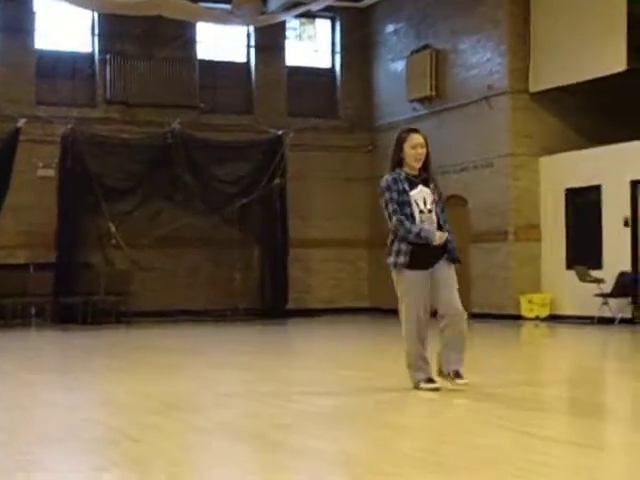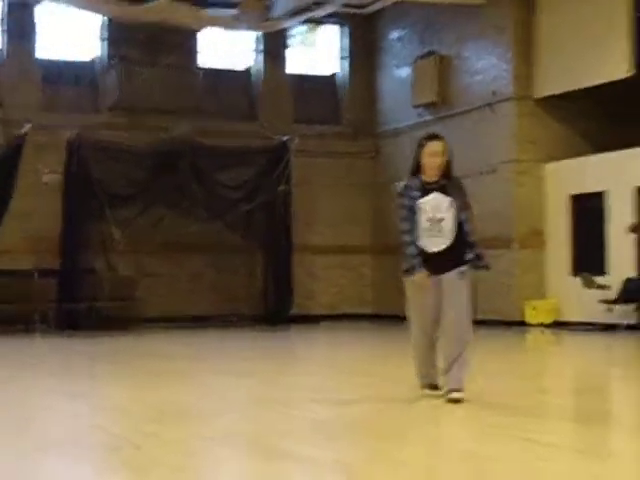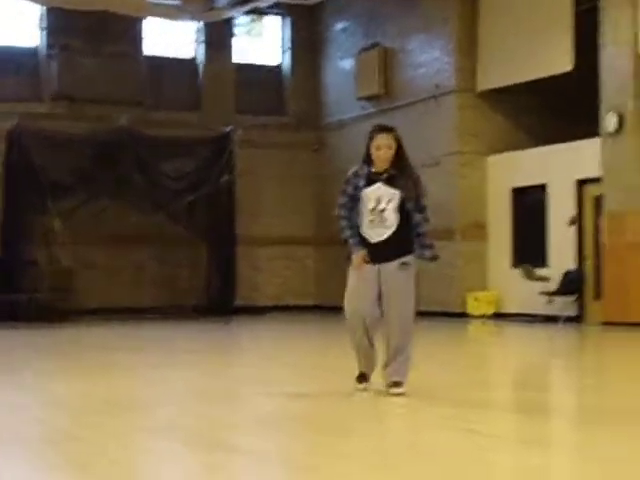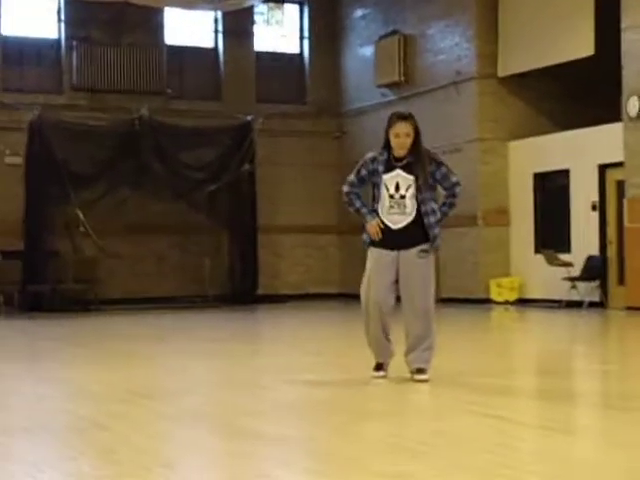
dt=0.3s
person 1, frame 1
left shoulder: (429, 181)
right shoulder: (391, 182)
left elbow: (441, 218)
right elbow: (397, 221)
left wrist: (452, 250)
right wrist: (428, 236)
left hip: (439, 258)
right hip: (409, 260)
left knee: (454, 312)
right knee: (415, 320)
left ankle: (450, 365)
right ankle: (420, 373)
person 1, frame 2
left shoulder: (454, 188)
right shoulder: (408, 189)
left elbow: (465, 226)
right elbow: (406, 230)
left wrist: (475, 258)
right wrist: (415, 266)
left hip: (454, 266)
right hip: (421, 268)
left knee: (456, 326)
right knee: (423, 327)
left ankle: (454, 383)
right ankle: (428, 378)
person 1, frame 3
left shoulder: (407, 178)
right shoulder: (357, 177)
left elbow: (418, 214)
right elbow: (344, 214)
left wrist: (424, 248)
right wrist: (355, 247)
left hip: (398, 257)
right hip: (365, 258)
left knee: (398, 318)
right knee: (357, 314)
left ankle: (396, 375)
right ankle: (365, 366)
person 1, frame 4
left shoulder: (428, 162)
right shoulder: (374, 162)
left elbow: (454, 188)
right elbow: (349, 188)
left wrist: (435, 219)
right wrist: (367, 216)
left hip: (417, 244)
right hip: (381, 243)
left knee: (419, 305)
right knee: (374, 303)
left ankle: (419, 362)
right ankle: (382, 356)
